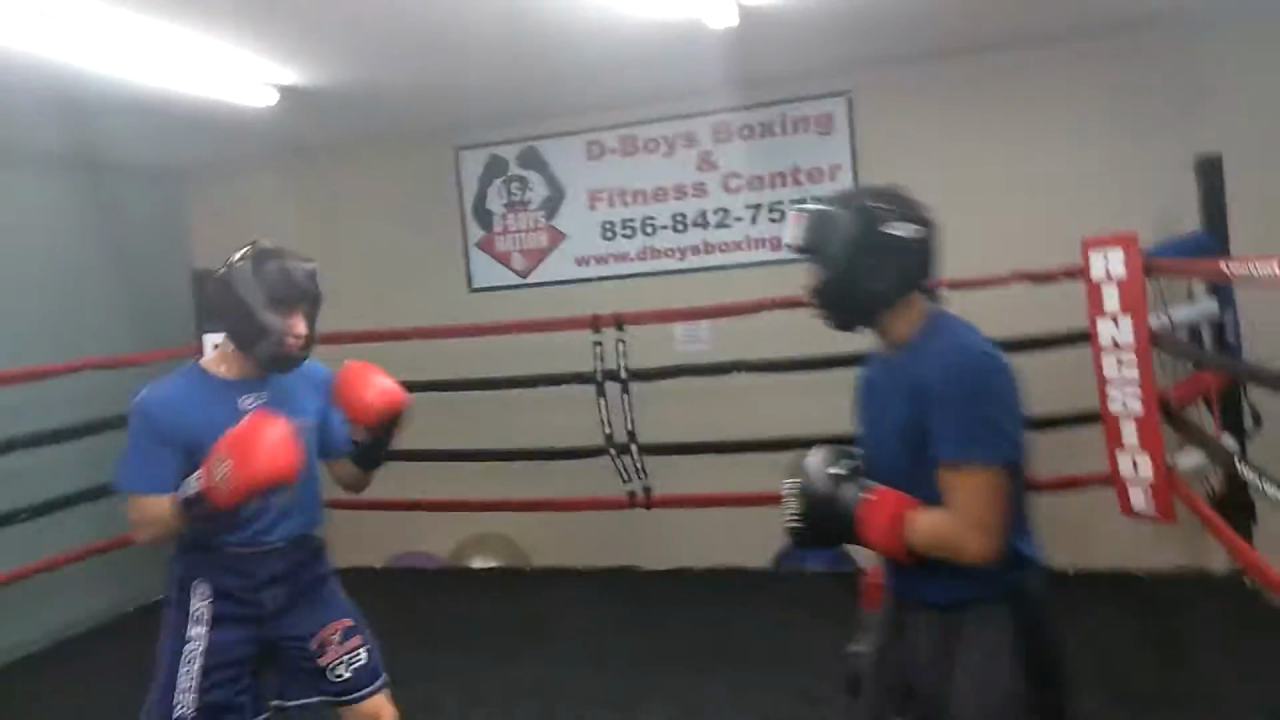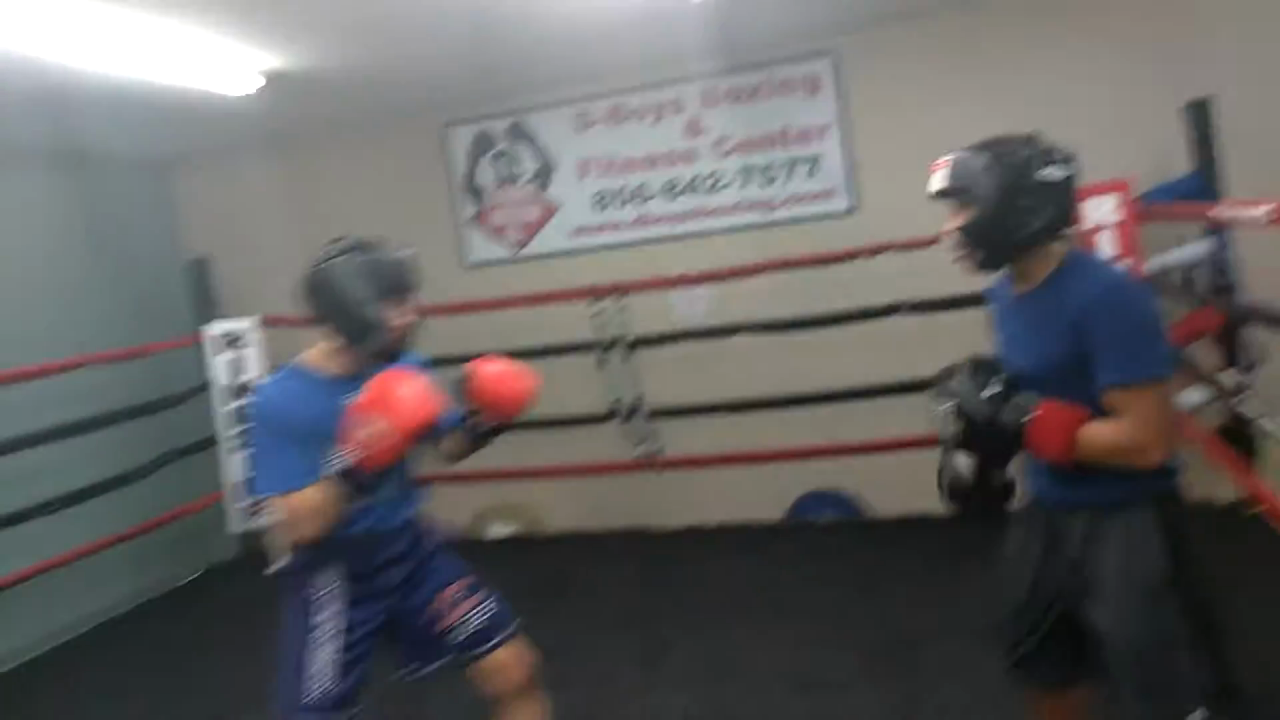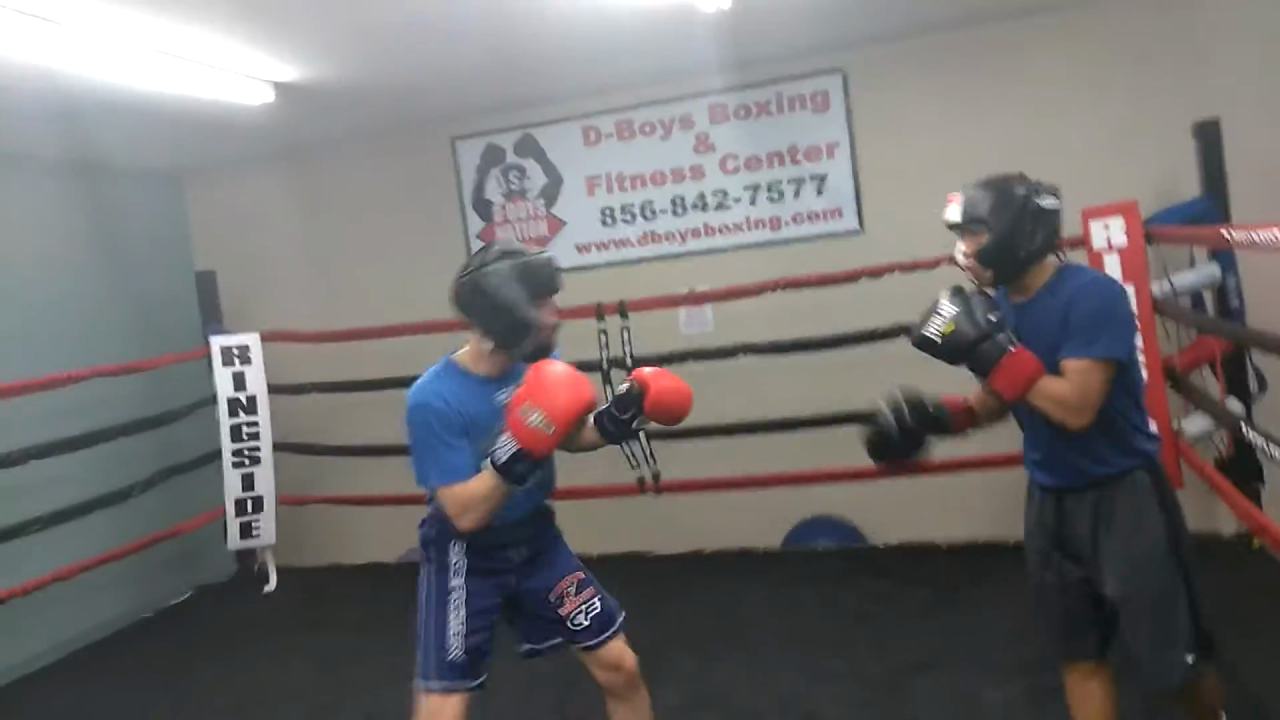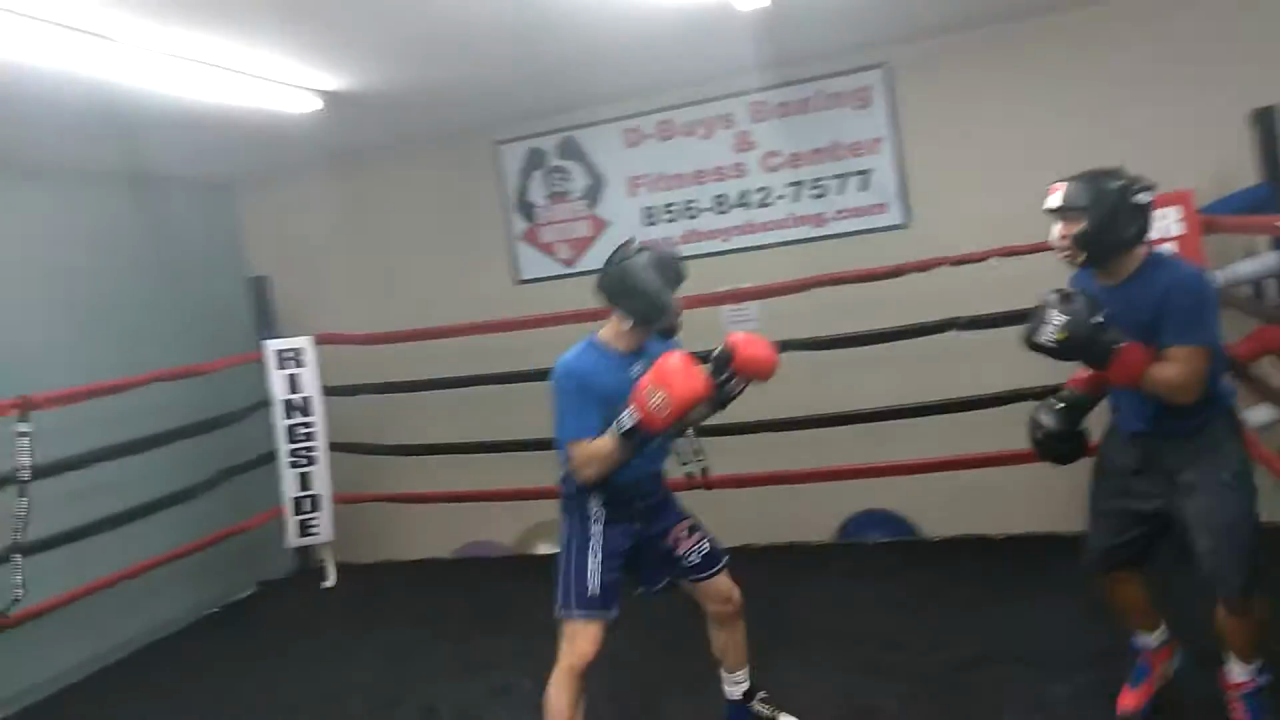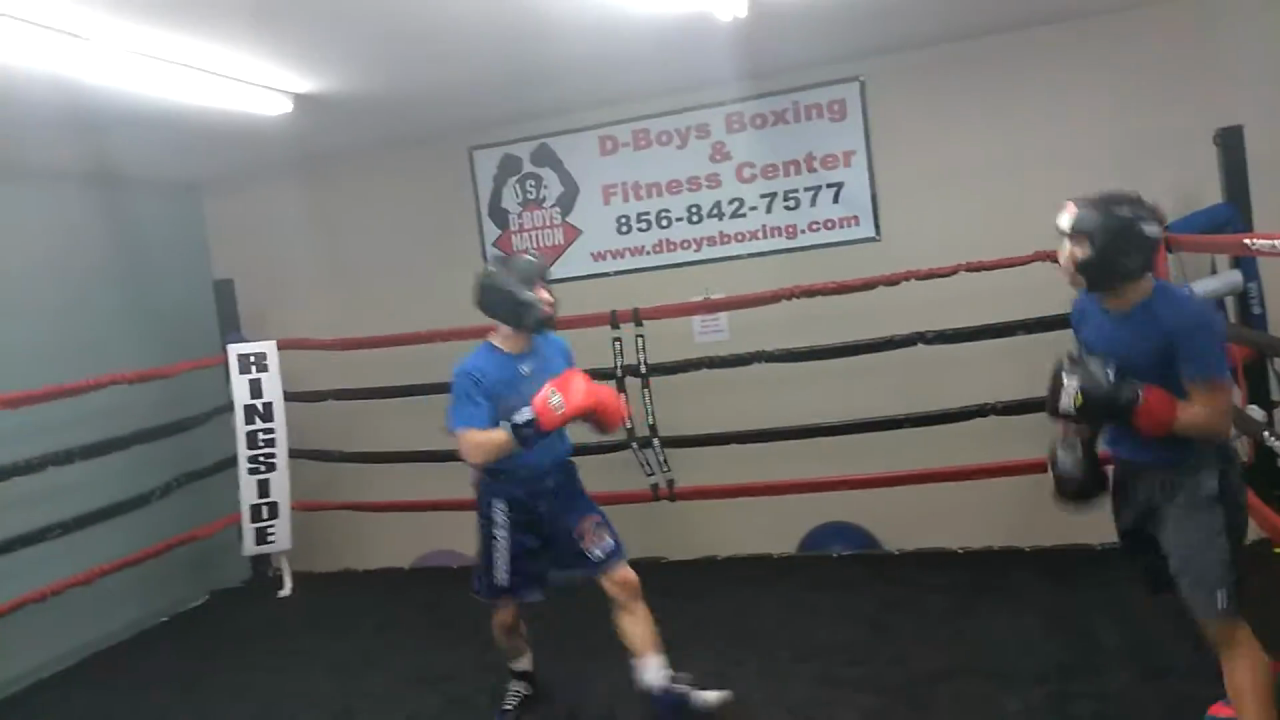
dt=0.5s
person 1, frame 1
left shoulder: (961, 365)
right shoulder: (882, 366)
left elbow: (975, 539)
left wrist: (856, 512)
left hip: (984, 624)
right hip: (914, 612)
person 1, frame 2
left shoulder: (1108, 297)
right shoulder: (1005, 293)
left elbow: (1147, 440)
left wrist: (1021, 421)
right wrist: (983, 409)
left hip: (1128, 520)
right hip: (1048, 509)
right knee: (1040, 663)
person 1, frame 3
left shoulder: (1093, 295)
right shoulder: (1000, 304)
left elbow: (1076, 408)
right elbow: (996, 401)
left wrist: (992, 350)
right wrist: (939, 413)
left hip: (1125, 493)
right hip: (1050, 498)
left knee: (1177, 657)
right knee: (1080, 655)
person 1, frame 4
left shoulder: (1180, 283)
right shoulder: (1086, 283)
left elbow: (1183, 386)
left wrist: (1106, 347)
right wrist: (1073, 398)
left hip: (1200, 442)
right hip: (1132, 444)
left knee: (1230, 577)
right knee: (1114, 559)
right ankle: (1155, 652)
person 1, frame 5
left shoulder: (1186, 317)
right shoulder: (1087, 308)
left elbow: (1215, 420)
left wrist: (1129, 403)
right wrist: (1081, 433)
left hip: (1194, 477)
right hip: (1134, 474)
left knee: (1219, 620)
right knee: (1179, 586)
person 2, frame 1
left shoulder: (312, 381)
right shoulder: (165, 404)
left elbow: (352, 478)
right elbow: (145, 527)
left wrist: (373, 436)
right wrist: (207, 492)
left hip: (302, 575)
right hip: (218, 590)
person 2, frame 2
left shoulder: (400, 368)
right shoulder: (277, 406)
left elbow: (444, 447)
right elbow: (296, 527)
left wrist: (480, 419)
right wrist: (354, 462)
left hip: (412, 552)
right hip: (333, 582)
left knee: (515, 673)
person 2, frame 3
left shoulder: (536, 364)
right shoulder: (433, 400)
left elbow: (571, 435)
right elbow: (465, 515)
left wrist: (621, 415)
right wrist: (518, 447)
left hip: (535, 542)
right hip: (465, 560)
left knee: (619, 667)
person 2, frame 4
left shoulder: (660, 348)
right shoulder: (577, 370)
left elbow: (685, 414)
right elbow: (587, 467)
left wrist: (727, 380)
right wrist: (636, 419)
left hip: (652, 496)
right hip: (598, 507)
left knee: (724, 598)
right knee: (580, 646)
person 2, frame 5
left shoulder: (554, 349)
right shoulder: (473, 371)
right elbow: (473, 451)
left wrist: (593, 406)
right wrist: (533, 419)
left hip: (560, 486)
right hip: (508, 500)
left knee: (624, 583)
right knee: (506, 615)
right ankle: (523, 677)
